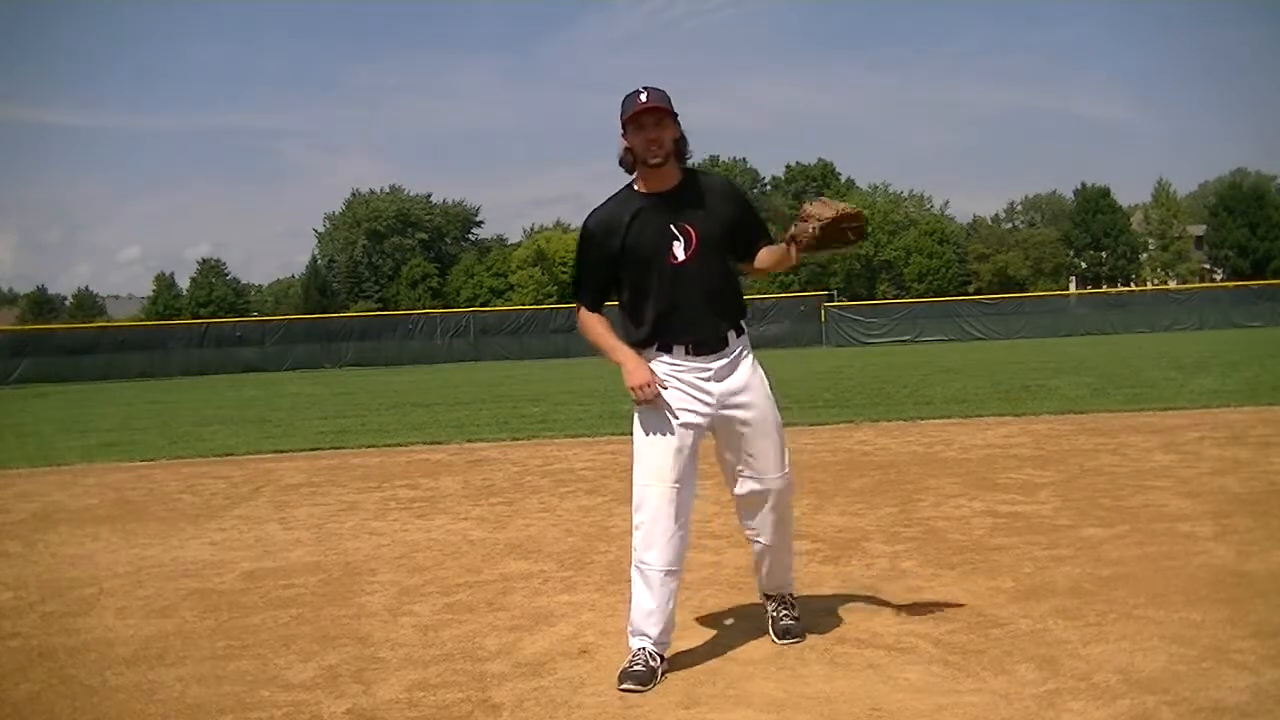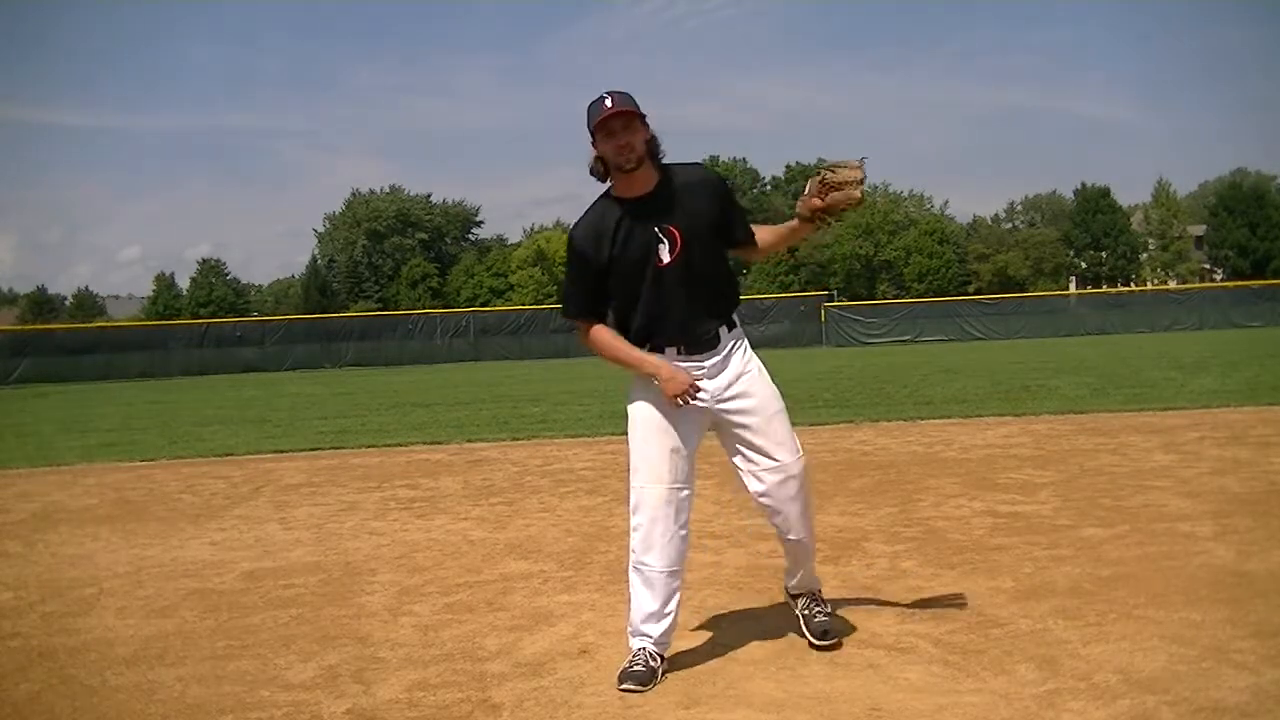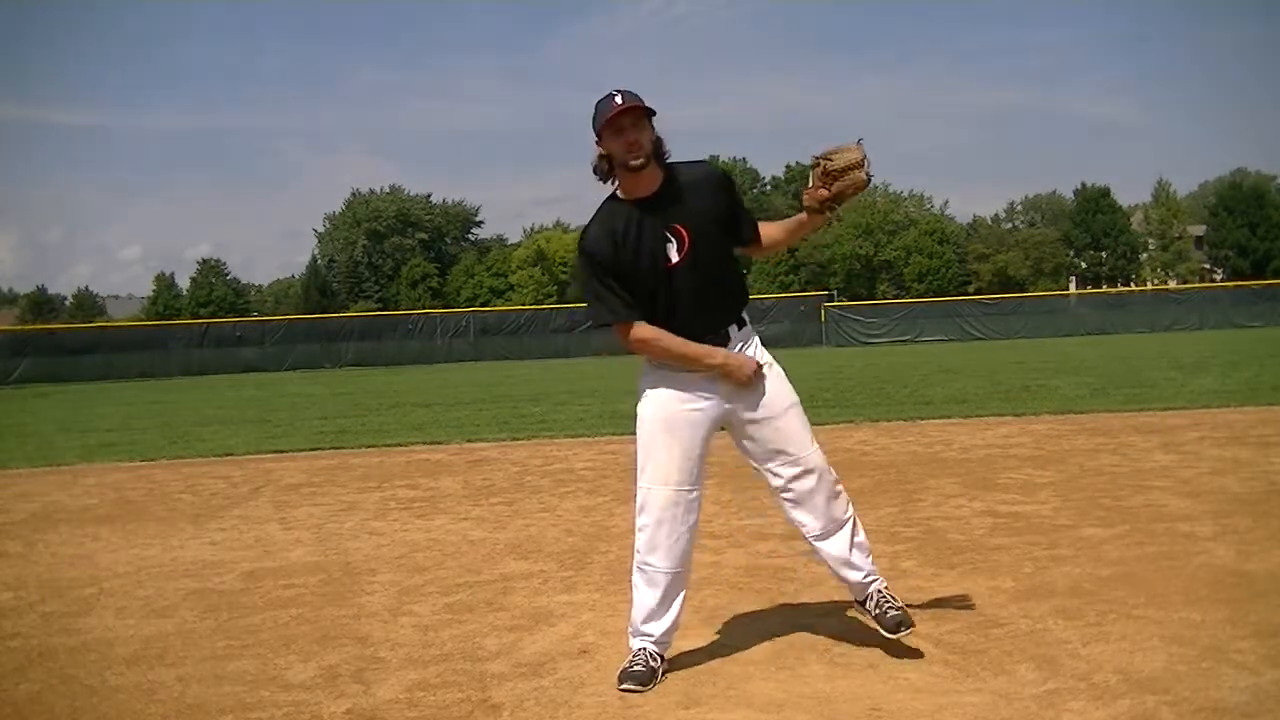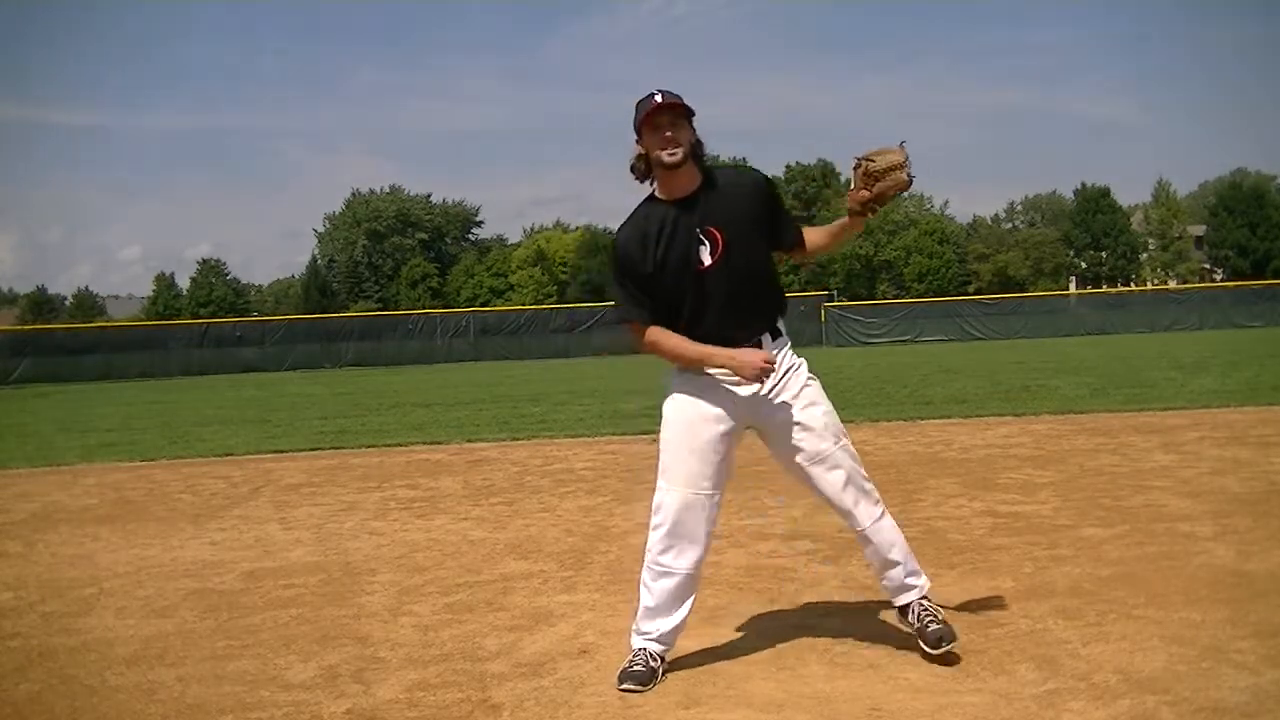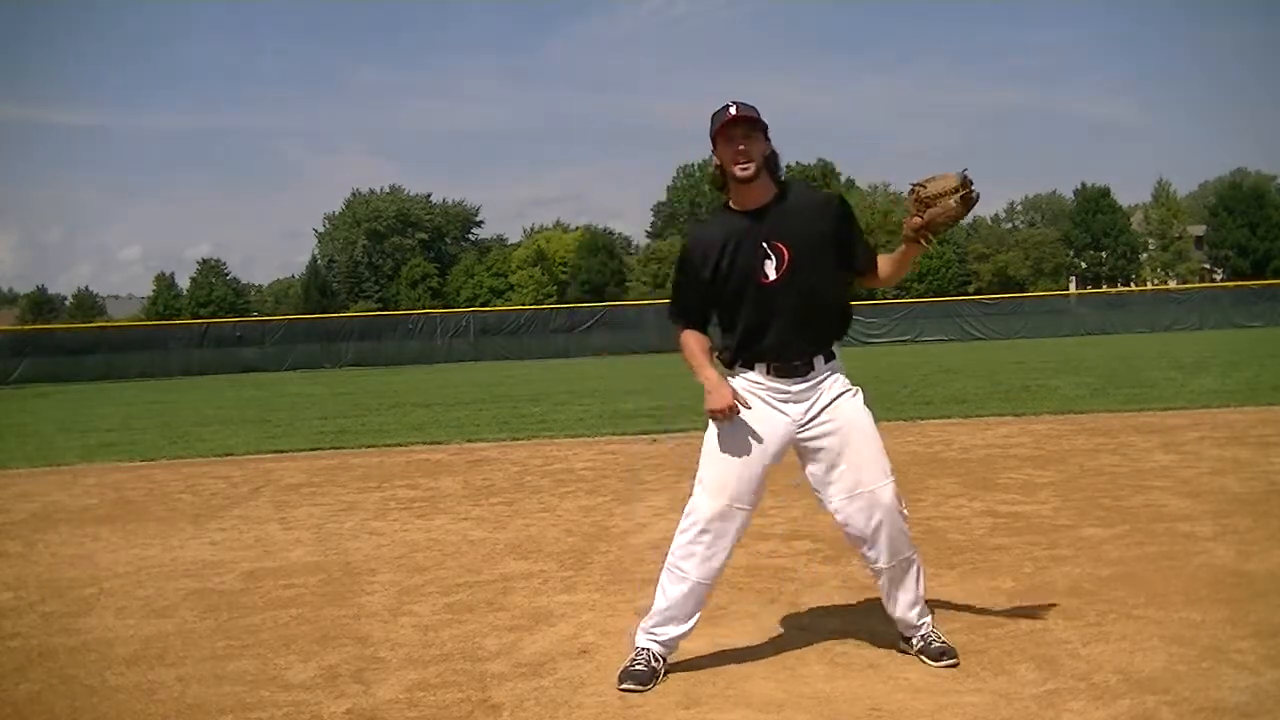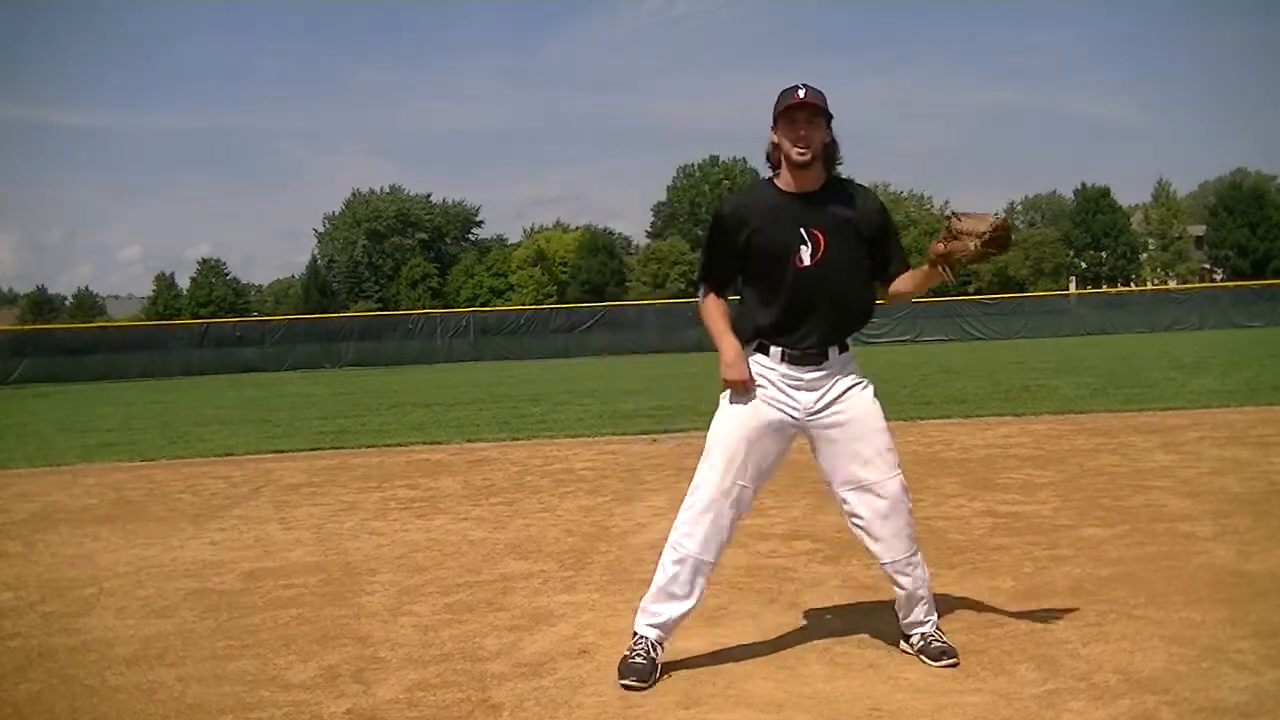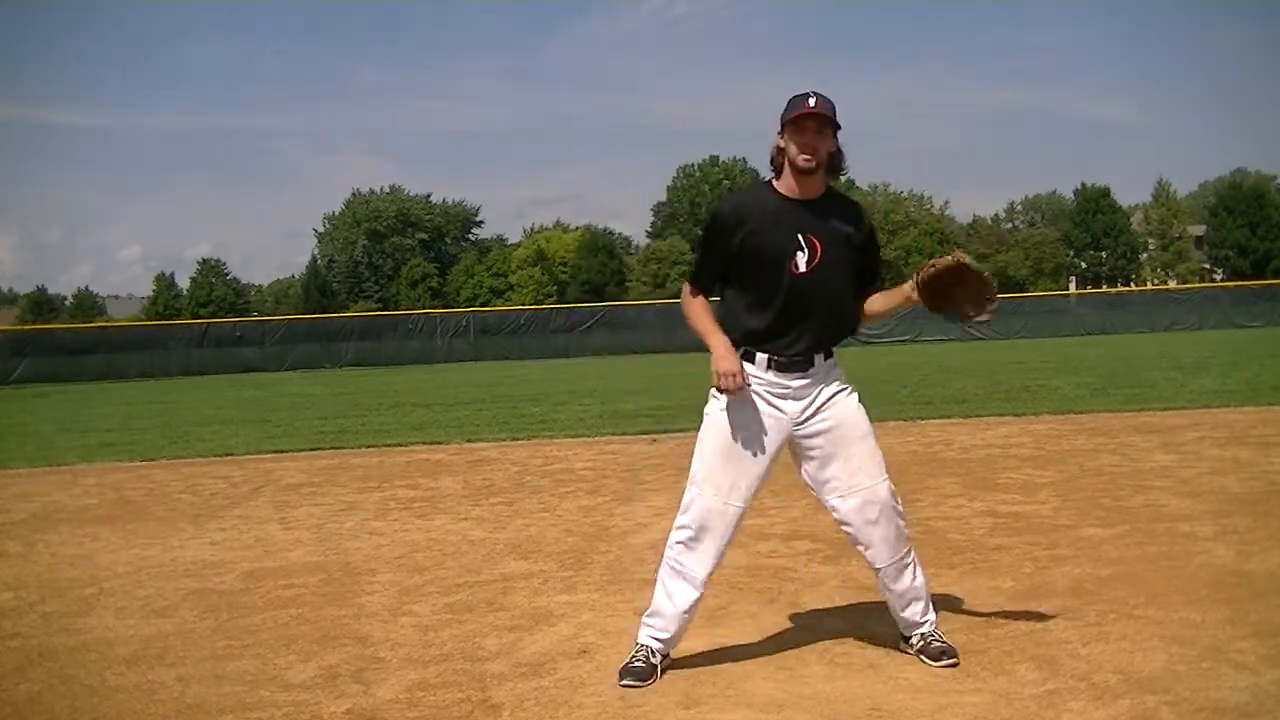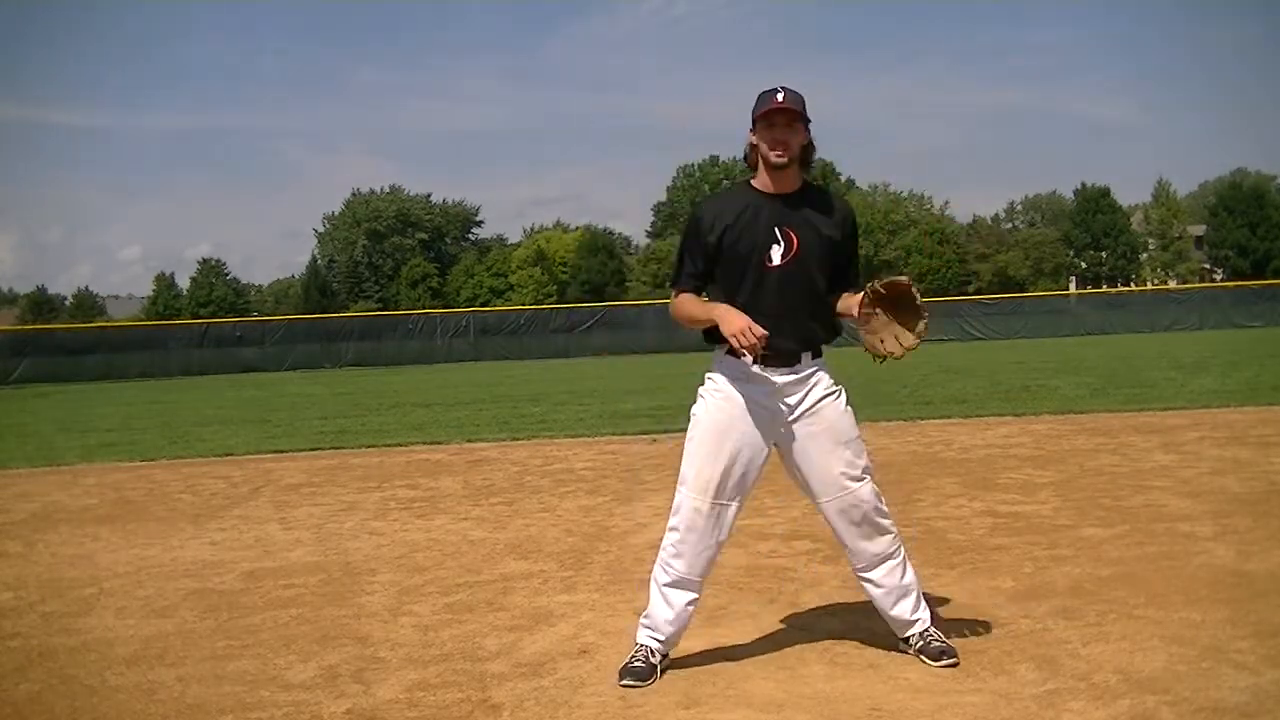
dt=0.2s
person 1, frame 1
left shoulder: (721, 195)
right shoulder: (608, 220)
left elbow: (756, 259)
right elbow: (587, 310)
left wrist: (799, 246)
right wrist: (628, 360)
left hip: (735, 362)
right hip: (666, 375)
left knee: (769, 484)
right knee: (658, 508)
left ankle: (777, 594)
right ankle: (647, 645)
person 1, frame 2
left shoulder: (704, 186)
right shoulder: (591, 231)
left elbow: (747, 243)
right elbow: (590, 325)
left wrist: (802, 221)
right wrist: (655, 368)
left hip: (731, 357)
right hip: (661, 375)
left knee: (785, 475)
right knee: (657, 510)
left ankle: (803, 587)
right ankle: (648, 644)
person 1, frame 3
left shoulder: (708, 184)
right shoulder: (601, 236)
left elbow: (753, 241)
right elbow: (632, 332)
left wrist: (813, 217)
right wrist: (718, 361)
left hip: (745, 353)
right hip: (674, 375)
left knee: (807, 475)
right knee: (662, 512)
left ankle: (865, 586)
right ankle: (648, 644)
person 1, frame 4
left shoulder: (748, 188)
right shoulder: (635, 236)
left elbow: (797, 246)
right elbow: (647, 333)
left wrist: (854, 219)
right wrist: (726, 358)
left hip: (777, 363)
right hip: (700, 380)
left knee: (847, 484)
right knee: (678, 514)
left ankle: (912, 596)
right ankle: (650, 643)
person 1, frame 5
left shoulder: (822, 208)
right shoulder: (706, 241)
left elbow: (874, 276)
right elbow: (690, 329)
left wrist: (913, 242)
right wrist: (711, 380)
left hip: (824, 387)
right hip: (748, 393)
left knee: (879, 508)
right knee: (707, 523)
left ankle: (915, 625)
right ankle: (653, 644)
person 1, frame 6
left shoulder: (862, 206)
right shoulder: (740, 211)
left elbow: (893, 286)
right elbow: (711, 293)
left wrist: (939, 264)
right wrist: (728, 347)
left hip: (838, 378)
right hip: (765, 379)
left knee: (887, 502)
right knee: (710, 503)
left ankle: (918, 625)
right ankle: (650, 633)
person 1, frame 7
left shoulder: (854, 220)
right shoulder: (736, 211)
left elbow: (864, 305)
right elbow: (693, 293)
left wrist: (919, 291)
right wrist: (719, 346)
left hip: (823, 385)
right hip: (752, 384)
left knee: (877, 509)
right knee: (703, 518)
left ankle: (918, 625)
right ankle: (652, 640)
person 1, frame 8
left shoulder: (834, 213)
right shoulder: (716, 211)
left elbow: (842, 297)
right elbow: (680, 302)
right wrist: (721, 312)
left hip: (811, 381)
right hip: (736, 381)
left knee: (861, 509)
right knee: (695, 518)
left ankle: (914, 625)
right ankle: (653, 640)
